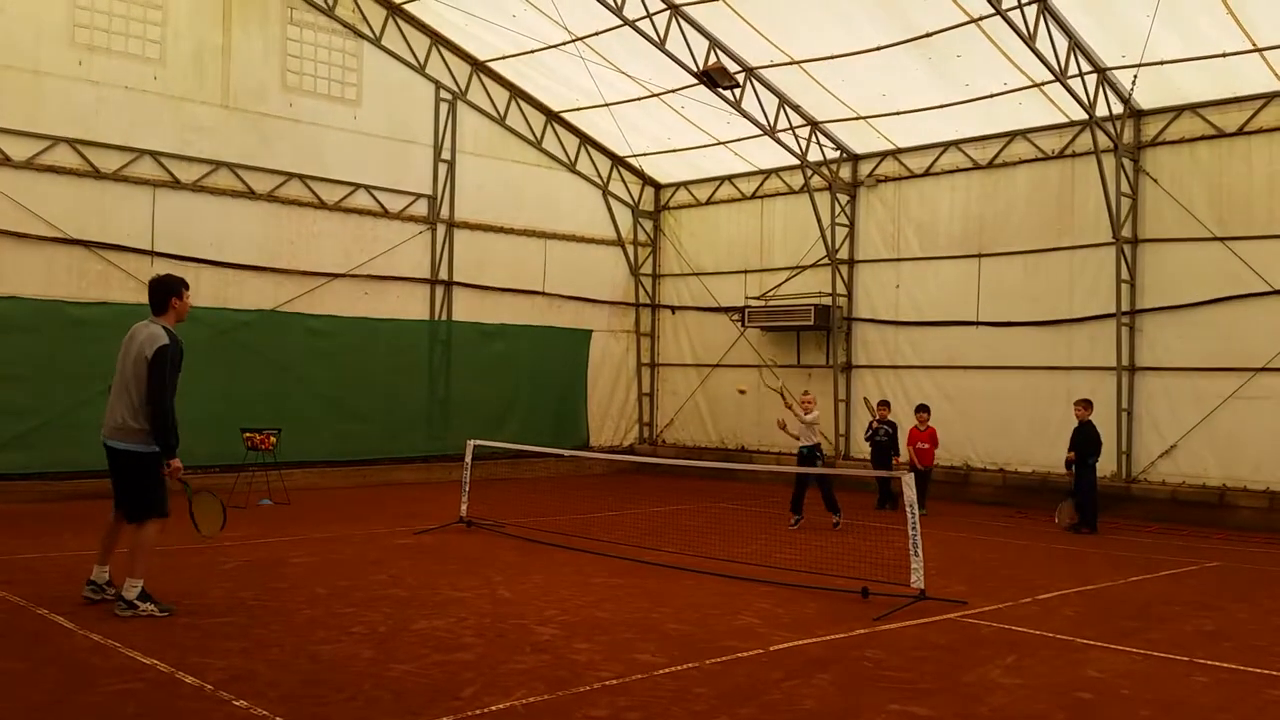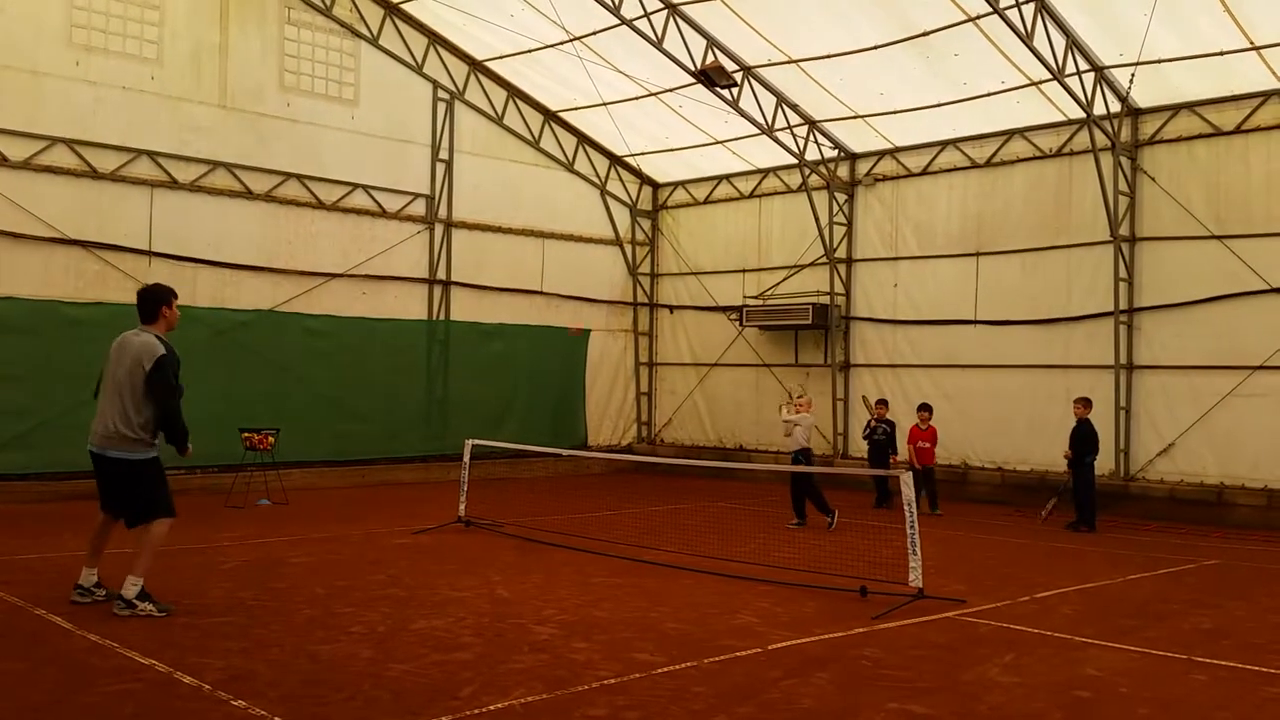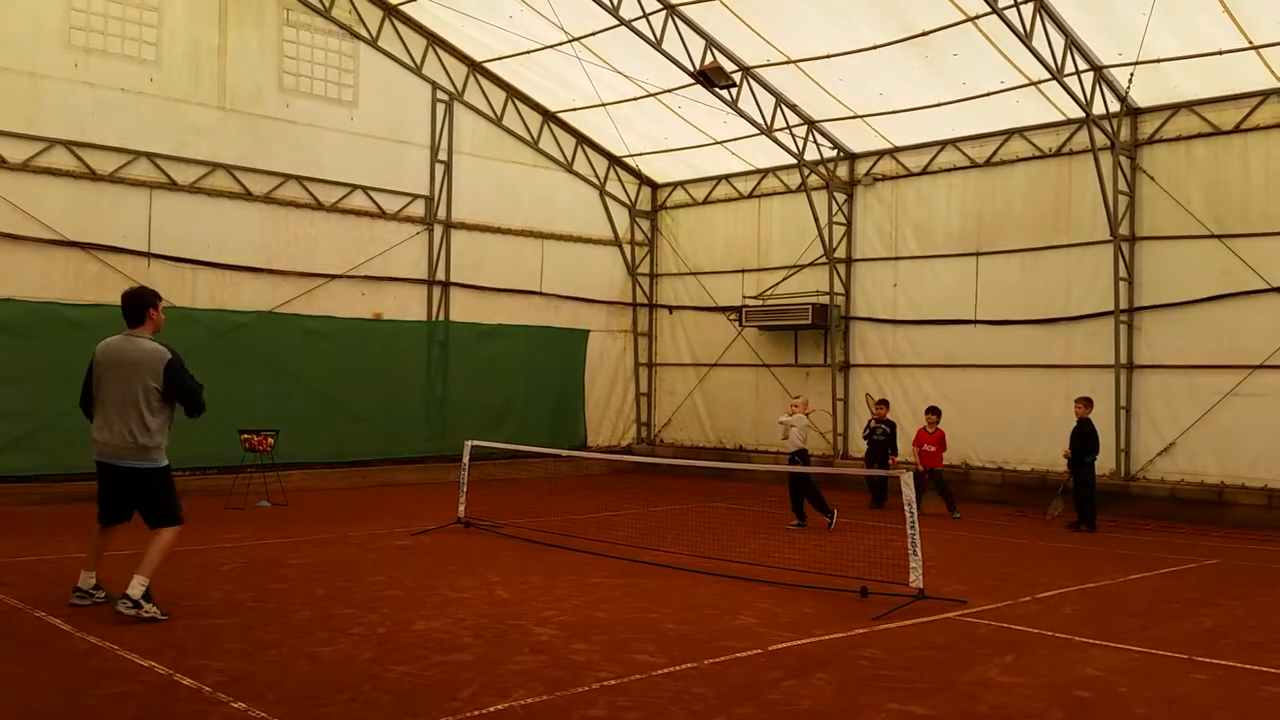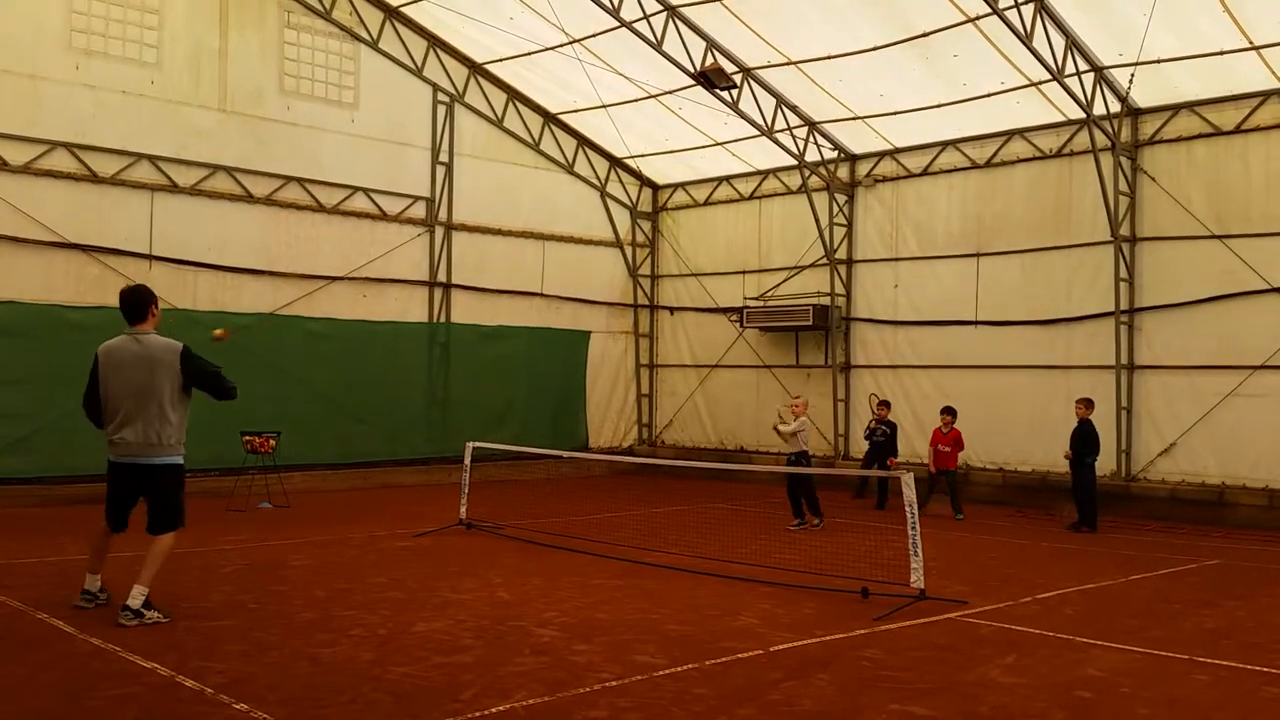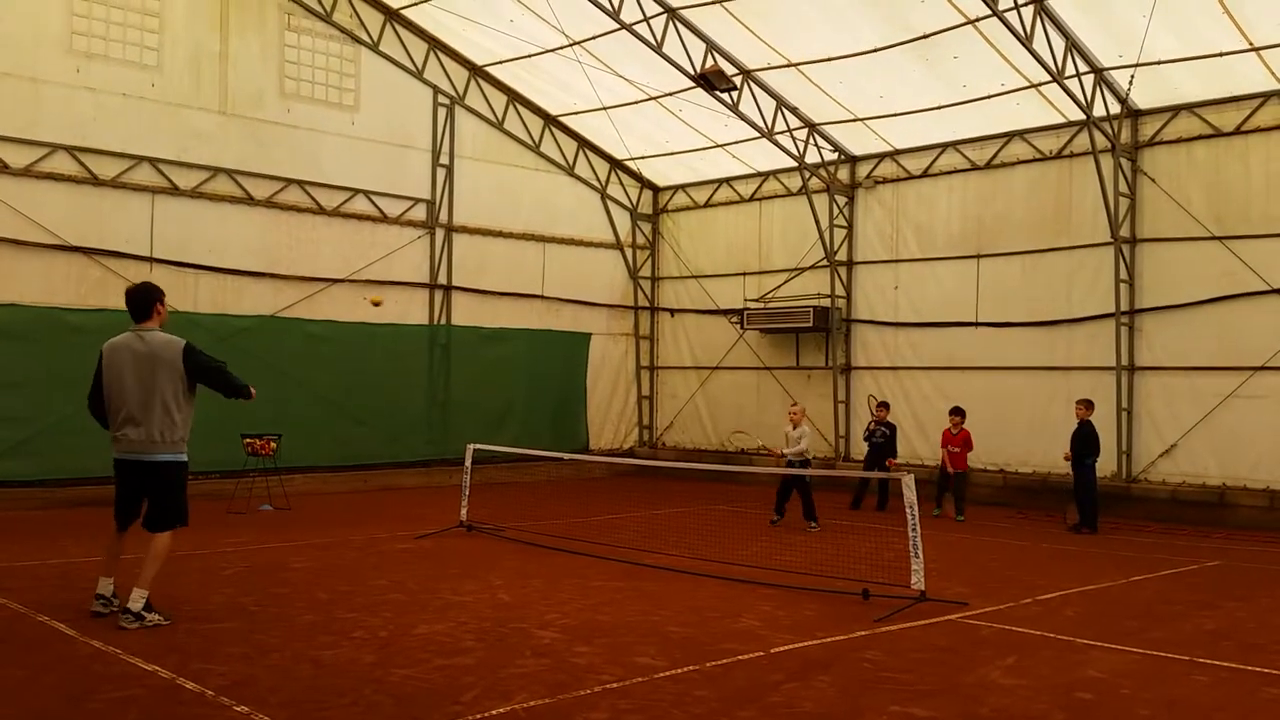
dt=0.2s
person 1, frame 1
left shoulder: (136, 331)
right shoulder: (166, 344)
right elbow: (162, 405)
right wrist: (172, 454)
left hip: (115, 436)
right hip: (139, 443)
left knee: (123, 511)
right knee: (151, 518)
left ankle: (98, 580)
right ankle: (132, 596)
person 1, frame 2
left shoulder: (122, 341)
right shoulder: (161, 354)
right elbow: (169, 412)
right wrist: (182, 444)
left hip: (100, 445)
right hip: (133, 450)
left knee: (111, 514)
right knee: (159, 518)
left ankle: (86, 583)
right ankle: (131, 594)
person 1, frame 3
left shoulder: (102, 350)
right shoulder: (163, 359)
left elbow: (86, 402)
right elbow: (196, 406)
right wrist: (182, 401)
left hip: (106, 455)
right hip: (146, 459)
left knee: (108, 522)
right knee: (168, 526)
left ankle: (85, 586)
right ankle: (136, 595)
person 1, frame 4
left shoulder: (105, 353)
right shoulder: (175, 352)
left elbow: (91, 406)
right elbow: (216, 384)
right wrist: (231, 390)
left hip: (121, 456)
right hip: (163, 457)
left knee: (111, 523)
right knee: (165, 531)
left ankle: (90, 589)
right ankle: (135, 604)
person 1, frame 5
left shoulder: (110, 349)
right shoulder: (178, 349)
left elbow: (95, 404)
right elbow: (219, 377)
right wrist: (246, 390)
left hip: (125, 453)
right hip: (166, 454)
left knee: (121, 524)
right knee: (162, 529)
left ankle: (104, 594)
right ankle: (136, 606)
